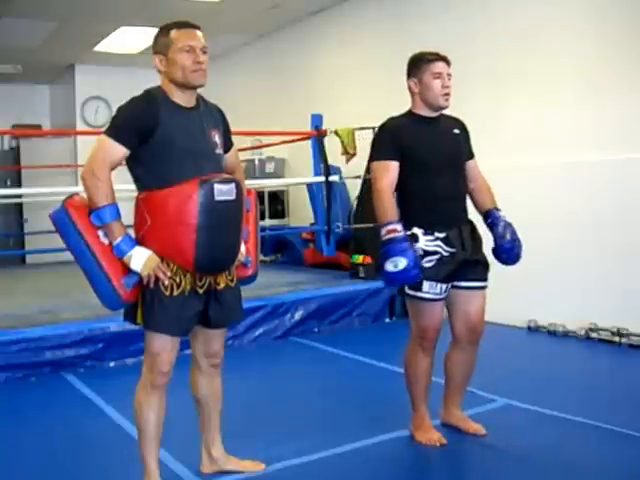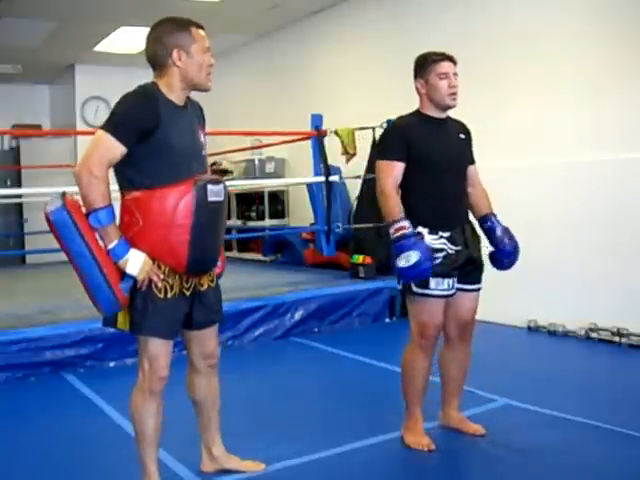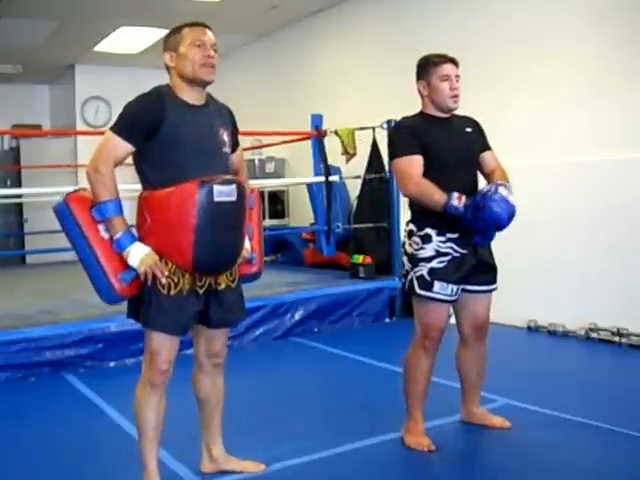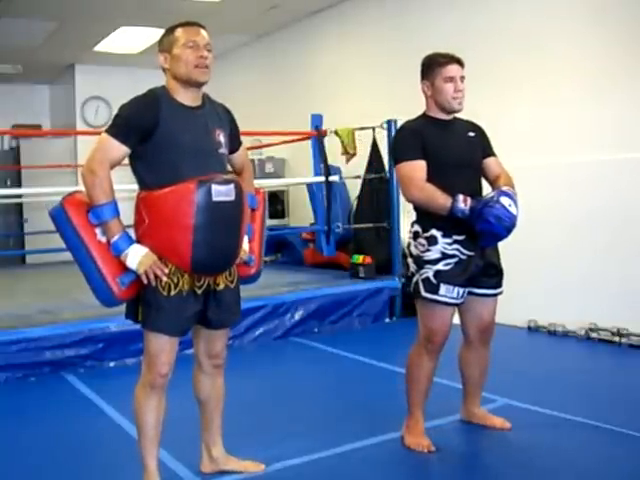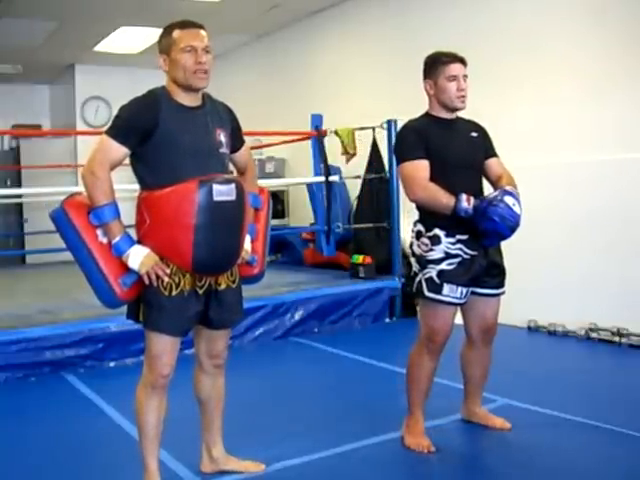
dt=1s
person 1, frame 1
left shoulder: (214, 115)
right shoulder: (144, 110)
left elbow: (234, 174)
right elbow: (95, 172)
right wrist: (126, 247)
right hip: (168, 261)
left knee: (210, 357)
right knee: (159, 367)
person 1, frame 2
left shoulder: (194, 111)
right shoulder: (141, 105)
right elbow: (89, 171)
right wrist: (119, 249)
right hip: (156, 264)
left knee: (207, 358)
right knee: (154, 373)
person 1, frame 3
left shoulder: (222, 114)
right shoulder: (151, 106)
left elbow: (238, 174)
right elbow: (99, 167)
right wrist: (127, 243)
right hip: (169, 259)
left knee: (213, 357)
right knee: (158, 367)
person 1, frame 4
left shoulder: (221, 115)
right shoulder: (146, 108)
left elbow: (244, 171)
right elbow: (95, 169)
right wrist: (125, 245)
right hip: (167, 260)
left knee: (213, 359)
right knee: (158, 370)
person 1, frame 5
left shoulder: (222, 114)
right shoulder: (146, 110)
left elbow: (247, 171)
right elbow: (95, 171)
right wrist: (125, 246)
right hip: (168, 262)
left knee: (214, 359)
right knee: (159, 370)
person 2, frame 1
left shoulder: (457, 128)
right shoulder: (394, 131)
left elbow: (473, 179)
right elbow: (383, 188)
left wrist: (496, 219)
right wrist: (393, 237)
left hip: (464, 238)
right hip: (423, 244)
left knee: (471, 333)
right knee: (425, 336)
left ankle: (452, 409)
right ankle: (420, 418)
person 2, frame 2
left shoulder: (460, 131)
right shoulder: (402, 130)
right elbow: (386, 187)
left wrist: (492, 225)
right wrist: (403, 234)
left hip: (463, 239)
right hip: (425, 242)
left knee: (461, 333)
right knee: (426, 335)
left ankle: (451, 411)
right ankle: (412, 421)
person 2, frame 3
left shoulder: (470, 126)
right shoulder: (408, 130)
left elbow: (493, 168)
right elbow: (411, 184)
right wrist: (460, 205)
left hip: (474, 241)
right hip: (433, 243)
left knee: (476, 329)
right knee: (429, 334)
left ankle: (472, 407)
right ankle: (413, 421)
person 2, frame 4
left shoulder: (473, 131)
right shoulder: (412, 133)
left elbow: (499, 175)
right elbow: (415, 189)
left wrist: (504, 197)
right wrist: (465, 208)
left hip: (480, 243)
right hip: (438, 245)
left knee: (480, 332)
right knee: (432, 337)
left ankle: (472, 407)
right ankle: (414, 421)
person 2, frame 5
left shoulder: (475, 131)
right shoulder: (414, 132)
left elbow: (500, 175)
right elbow: (418, 189)
right wrist: (468, 207)
left hip: (483, 242)
right hip: (441, 244)
left knee: (483, 331)
right knee: (434, 337)
left ankle: (473, 406)
right ankle: (414, 421)
